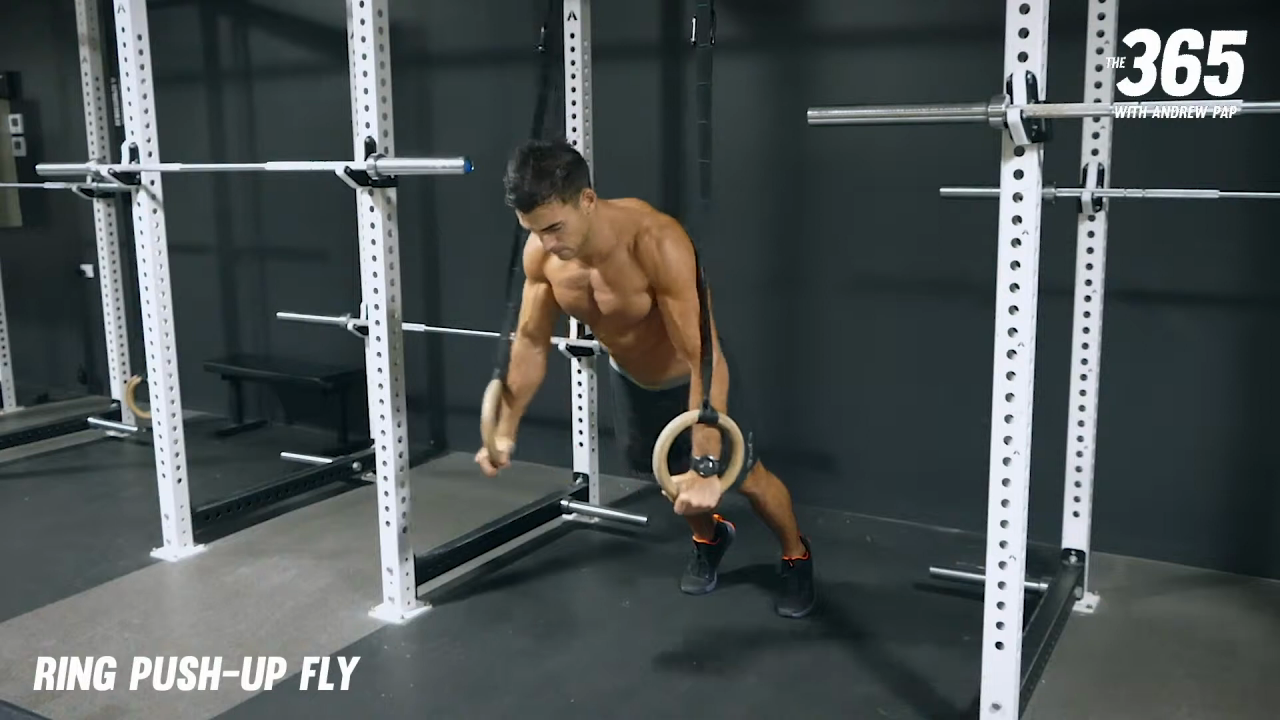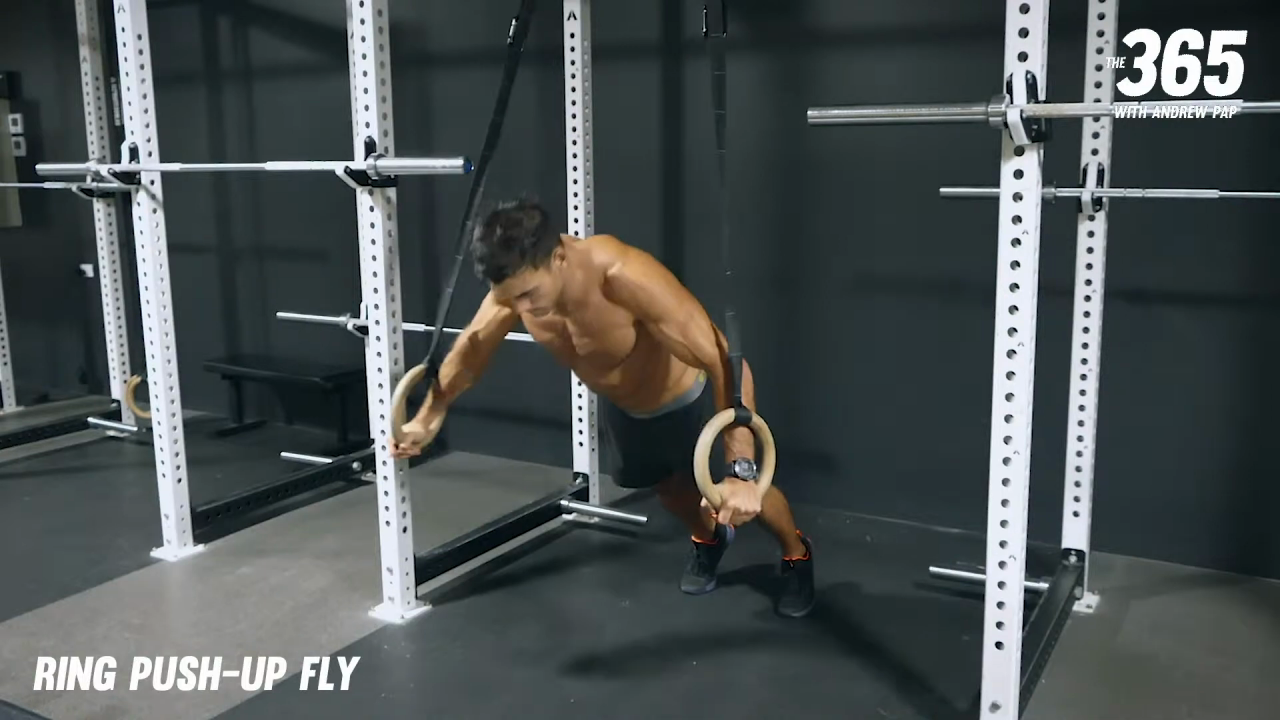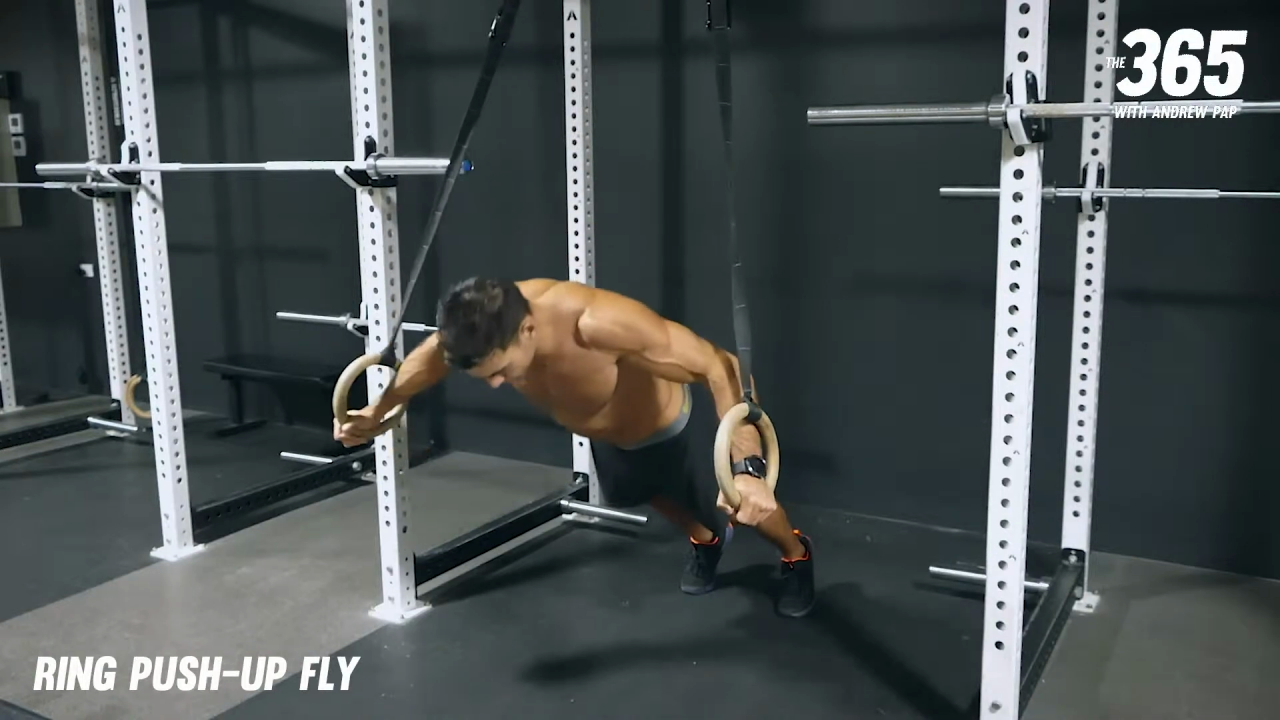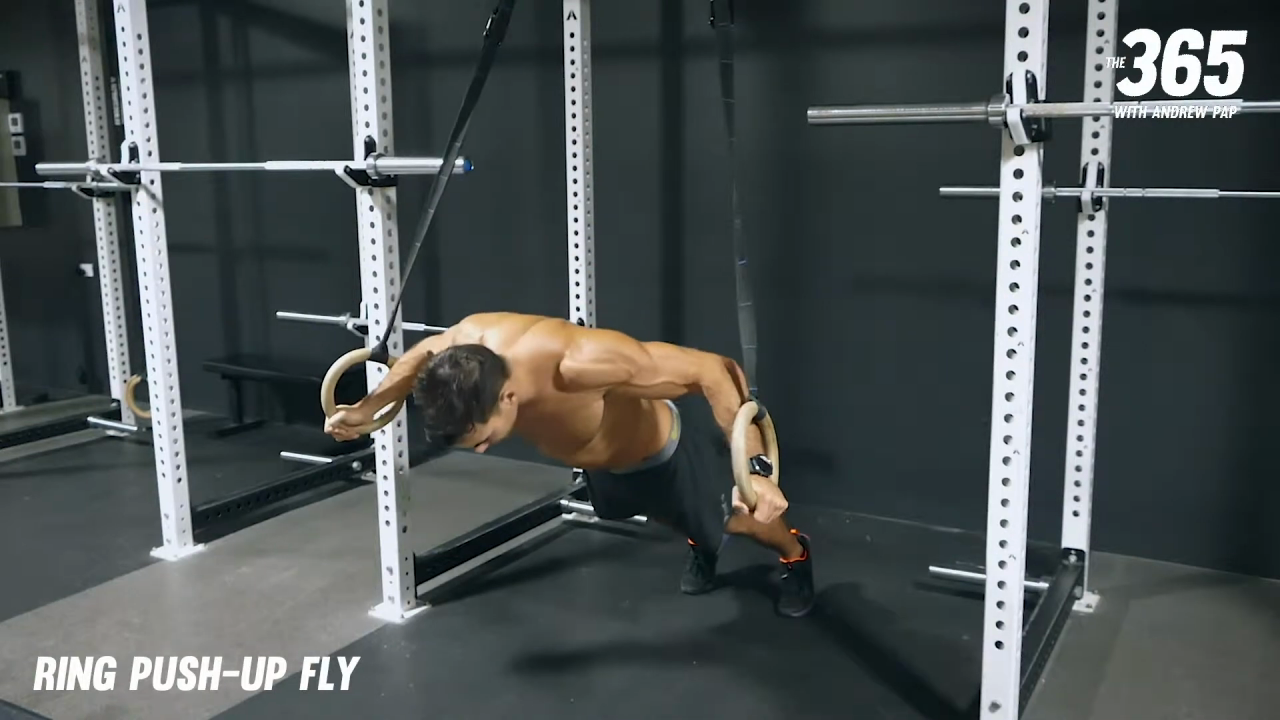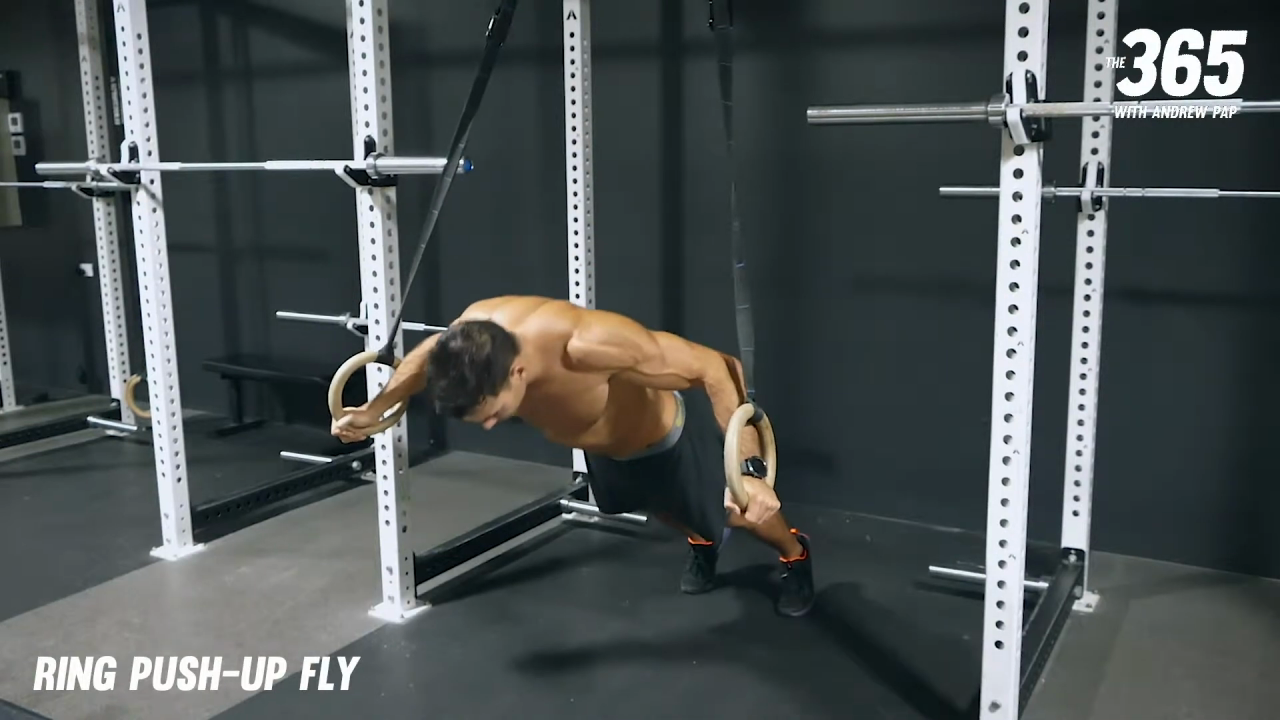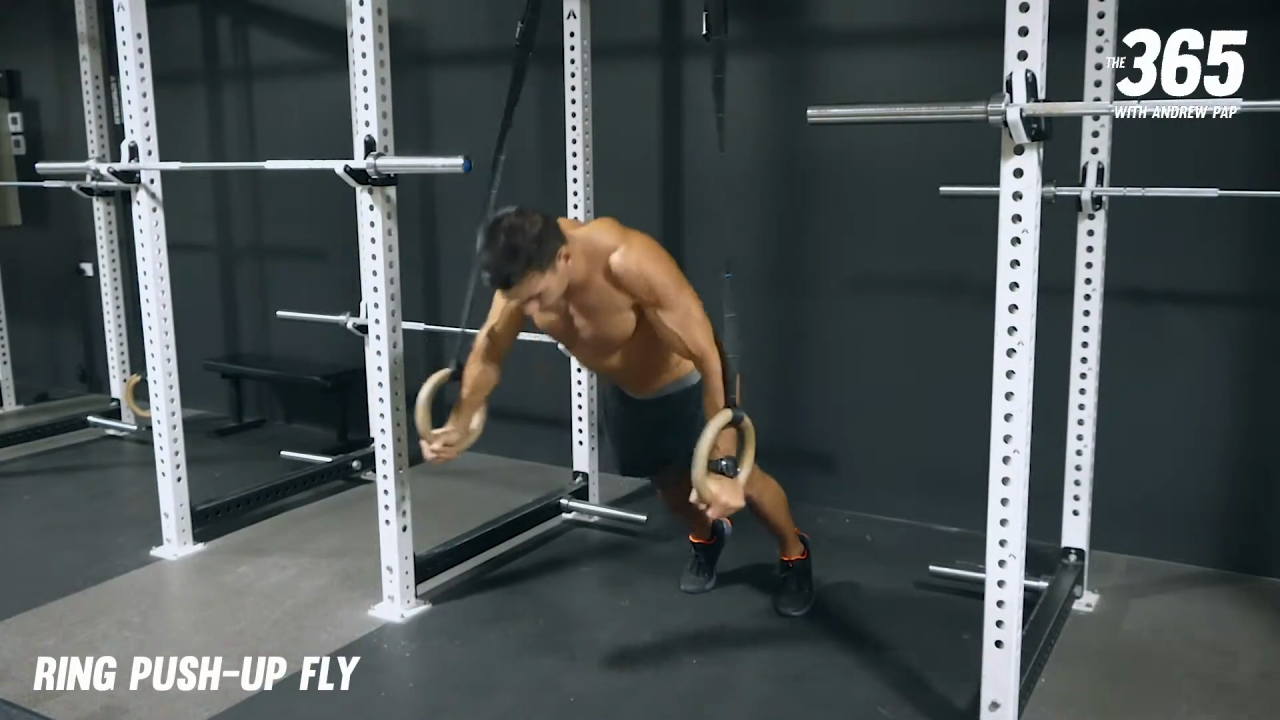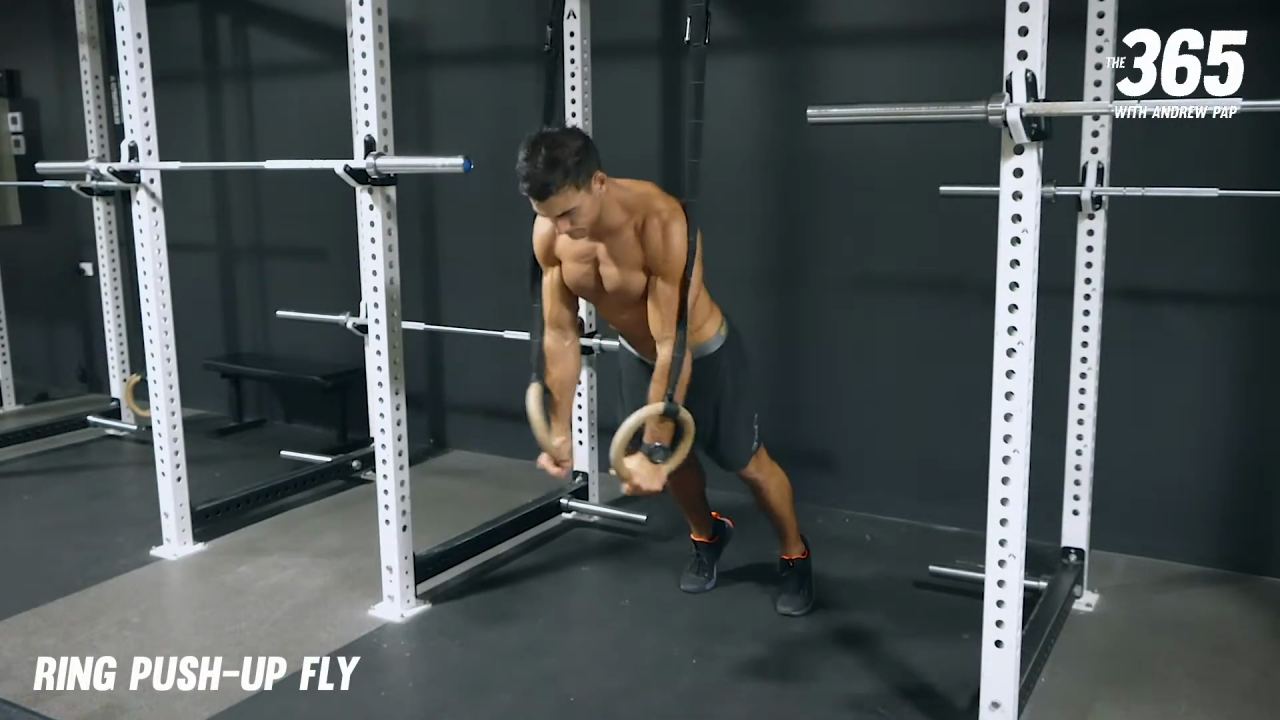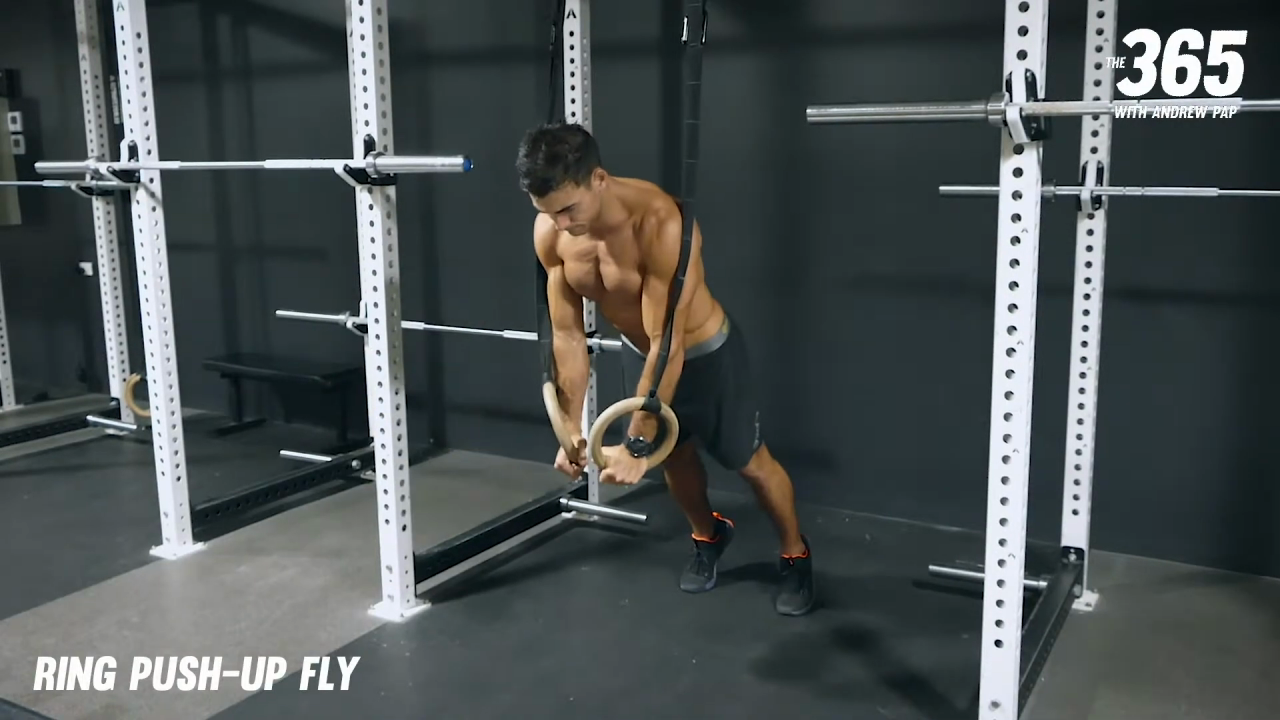
dt=0.4s
person 1, frame 1
left shoulder: (655, 241)
right shoulder: (540, 252)
left elbow: (702, 357)
right elbow: (531, 340)
right wrist: (506, 428)
left hip: (689, 377)
right hip: (630, 378)
left knee: (745, 476)
right knee: (661, 475)
left ankle: (796, 557)
right ankle: (709, 538)
person 1, frame 2
left shoulder: (627, 278)
right shoulder: (519, 281)
left elbow: (724, 363)
right elbow: (473, 345)
right wrist: (428, 418)
left hip: (684, 402)
right hip: (620, 405)
left knee: (740, 493)
right knee: (666, 485)
left ankle: (796, 555)
right ankle: (708, 538)
person 1, frame 3
left shoulder: (597, 322)
right shoulder: (490, 325)
left elbow: (722, 367)
right elbow: (432, 354)
left wrist: (748, 468)
right wrist: (376, 412)
left hip: (671, 430)
right hip: (608, 439)
left knee: (739, 508)
right knee: (658, 500)
left ankle: (796, 555)
right ankle: (705, 541)
person 1, frame 4
left shoulder: (576, 363)
right shoulder: (469, 343)
left elbow: (717, 371)
right elbow: (424, 357)
left wrist: (756, 470)
right wrist: (365, 410)
left hip: (661, 450)
right hip: (603, 462)
left knee: (730, 518)
right knee: (674, 516)
left ankle: (795, 555)
right ankle: (701, 542)
person 1, frame 5
left shoulder: (583, 344)
right shoulder: (476, 328)
left elbow: (718, 368)
right elbow: (429, 355)
left wrist: (750, 470)
right wrist: (374, 410)
left hip: (665, 438)
right hip: (604, 449)
left knee: (734, 511)
right knee: (662, 508)
left ankle: (795, 555)
right ankle: (701, 542)
person 1, frame 6
left shoulder: (629, 262)
right shoulder: (527, 266)
left elbow: (709, 359)
right elbow: (491, 344)
right wrist: (458, 422)
left hip: (684, 387)
right hip: (621, 392)
left knee: (741, 483)
right knee: (665, 478)
left ankle: (795, 555)
right ankle: (705, 539)
person 1, frame 7
left shoulder: (661, 225)
right shoulder: (549, 232)
left elbow: (673, 348)
right elbow: (559, 333)
left wrist: (653, 452)
right wrist: (559, 429)
left hip: (704, 356)
right hip: (637, 357)
left knee: (748, 464)
right knee: (668, 459)
left ankle: (796, 556)
right ankle: (708, 537)
person 1, frame 8
left shoulder: (661, 224)
right shoulder: (550, 232)
left elbow: (668, 346)
right elbow: (567, 334)
left wrist: (635, 445)
right wrist: (573, 428)
left hip: (705, 353)
right hip: (639, 352)
left knee: (749, 462)
right knee: (673, 454)
left ankle: (795, 555)
right ankle: (708, 535)
